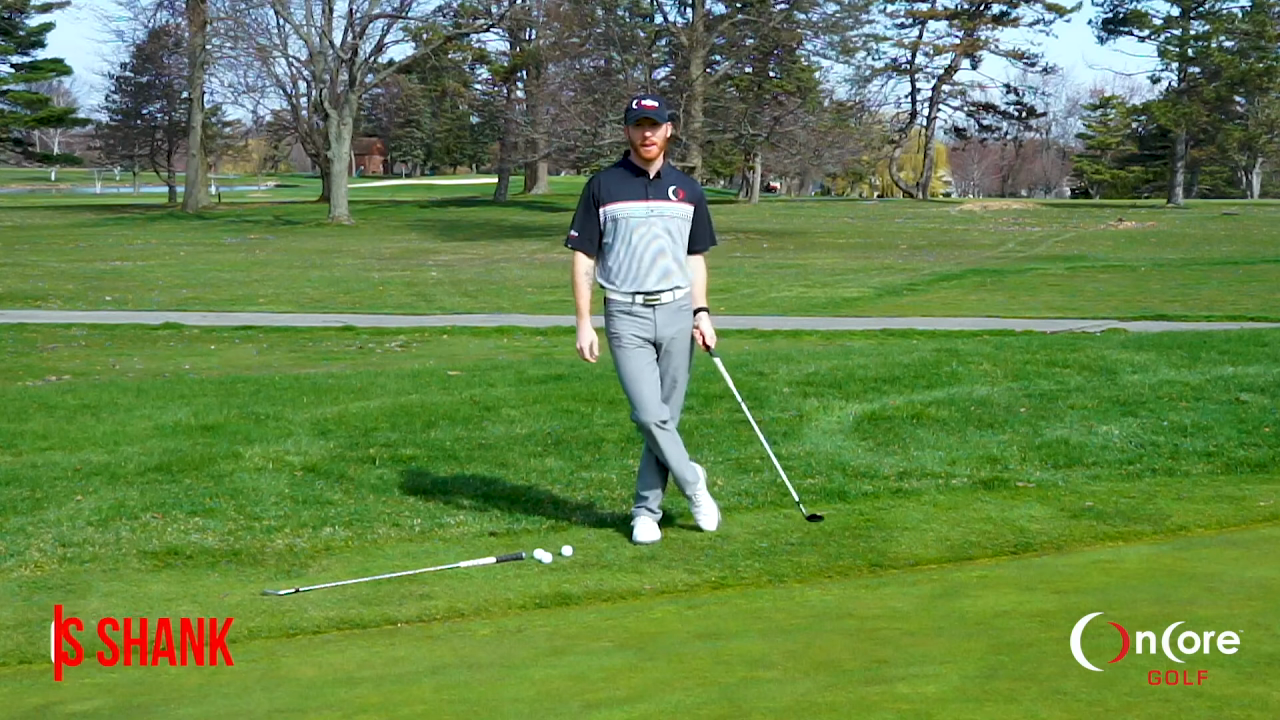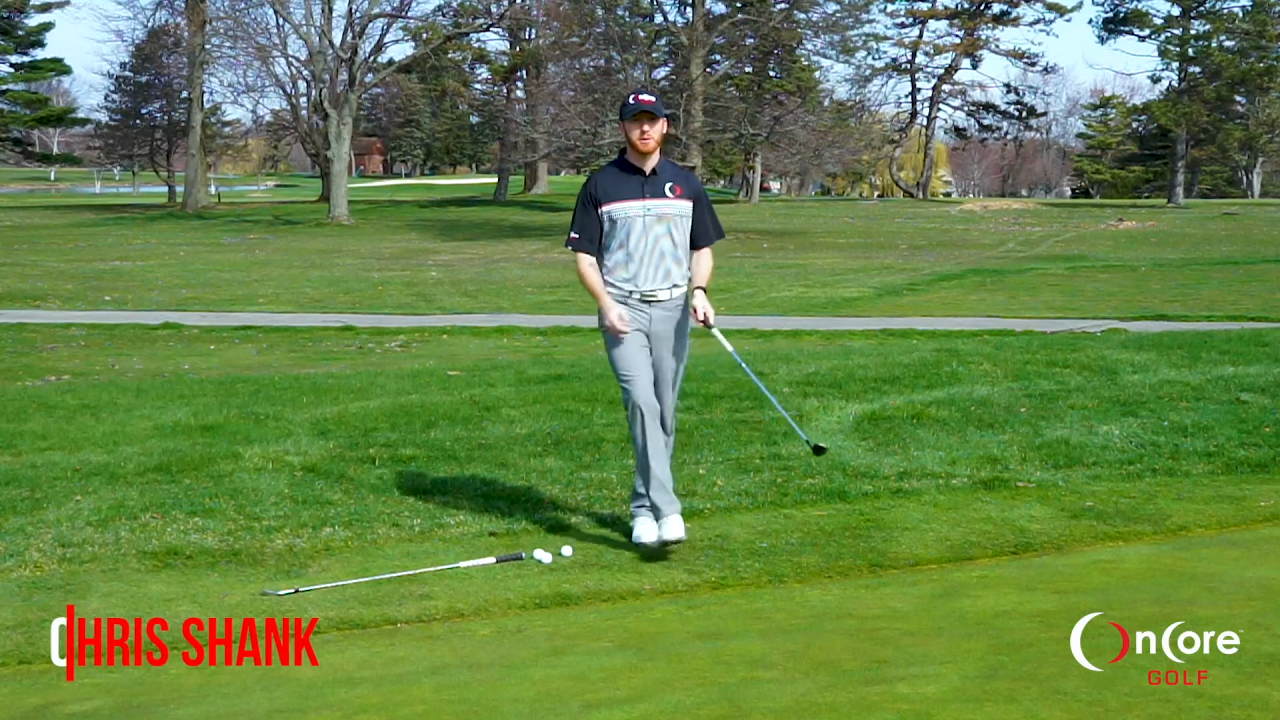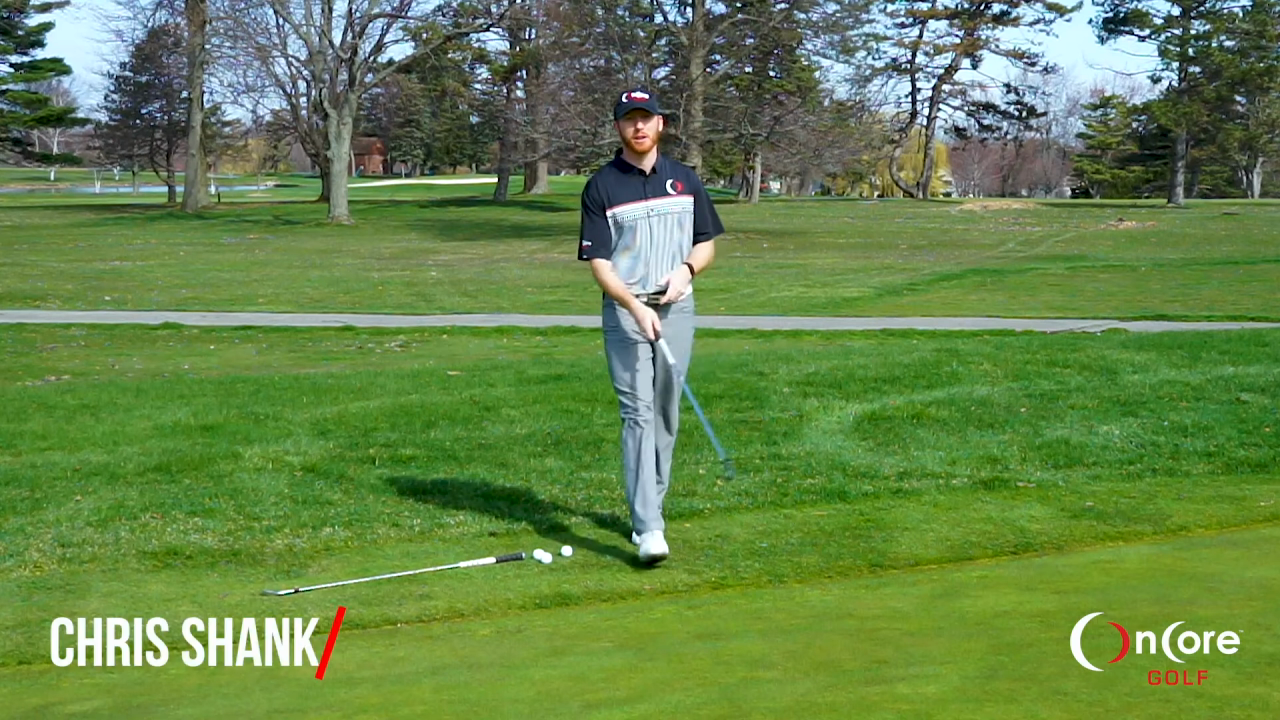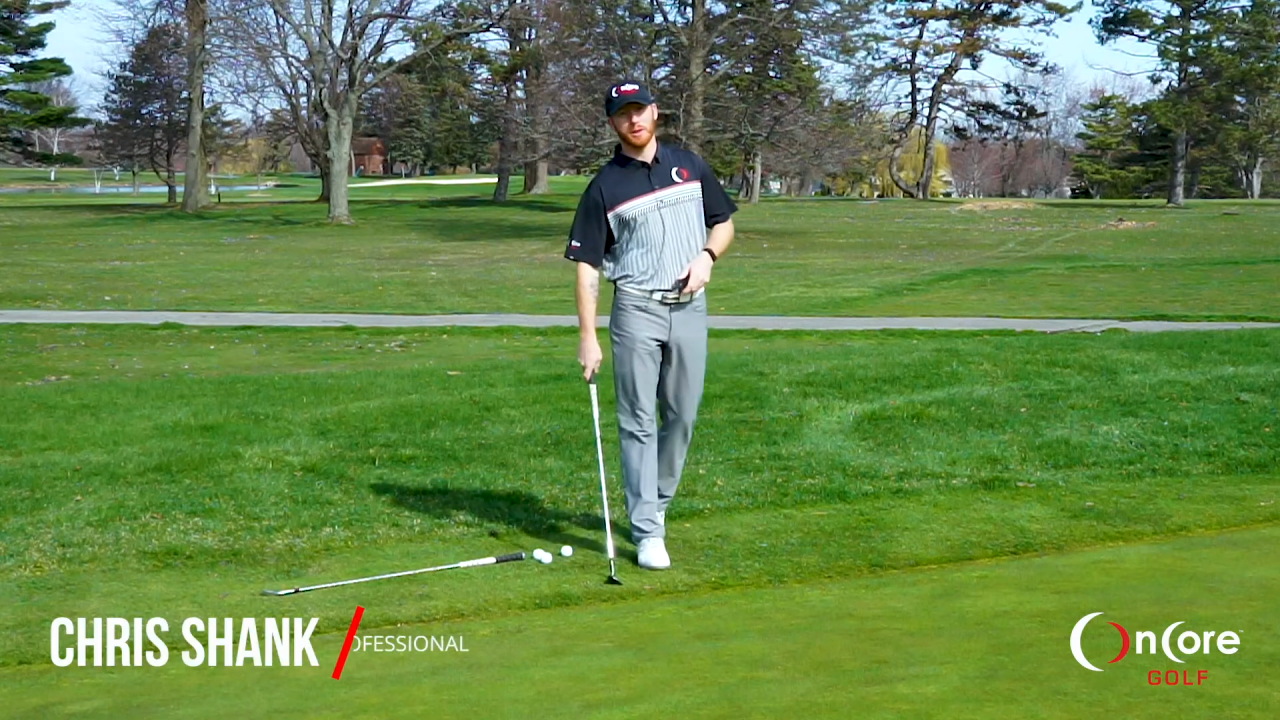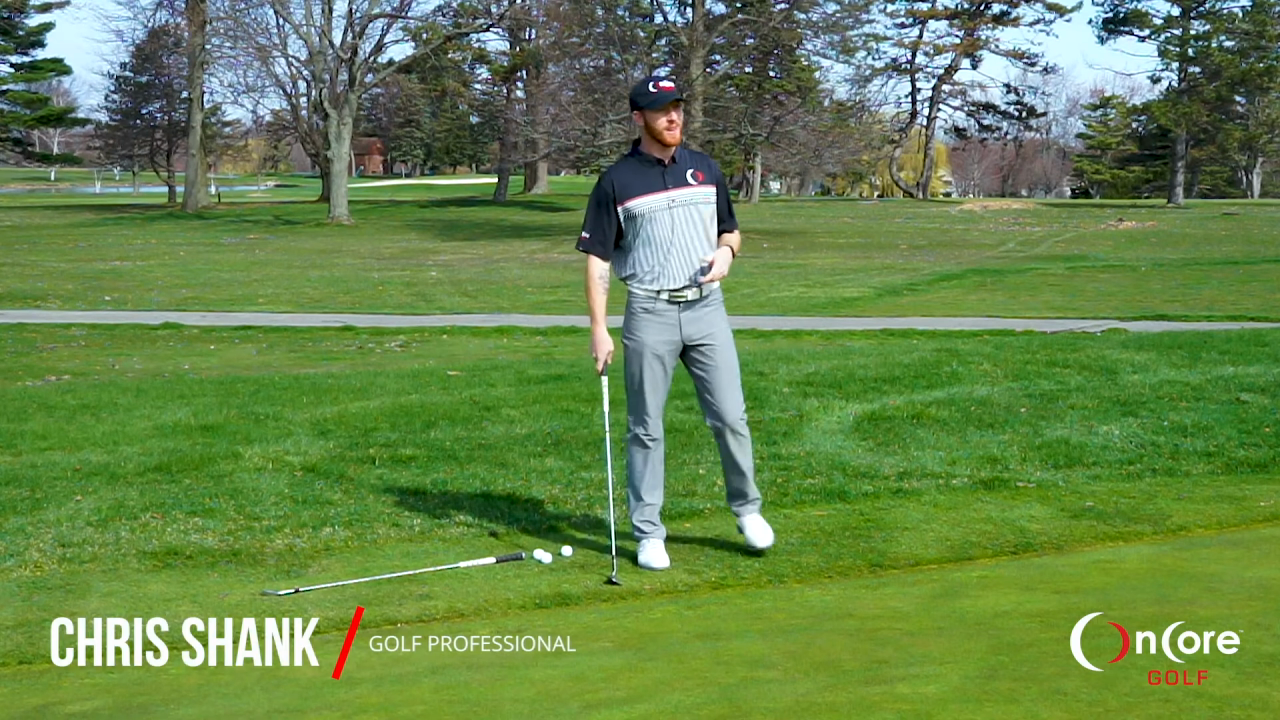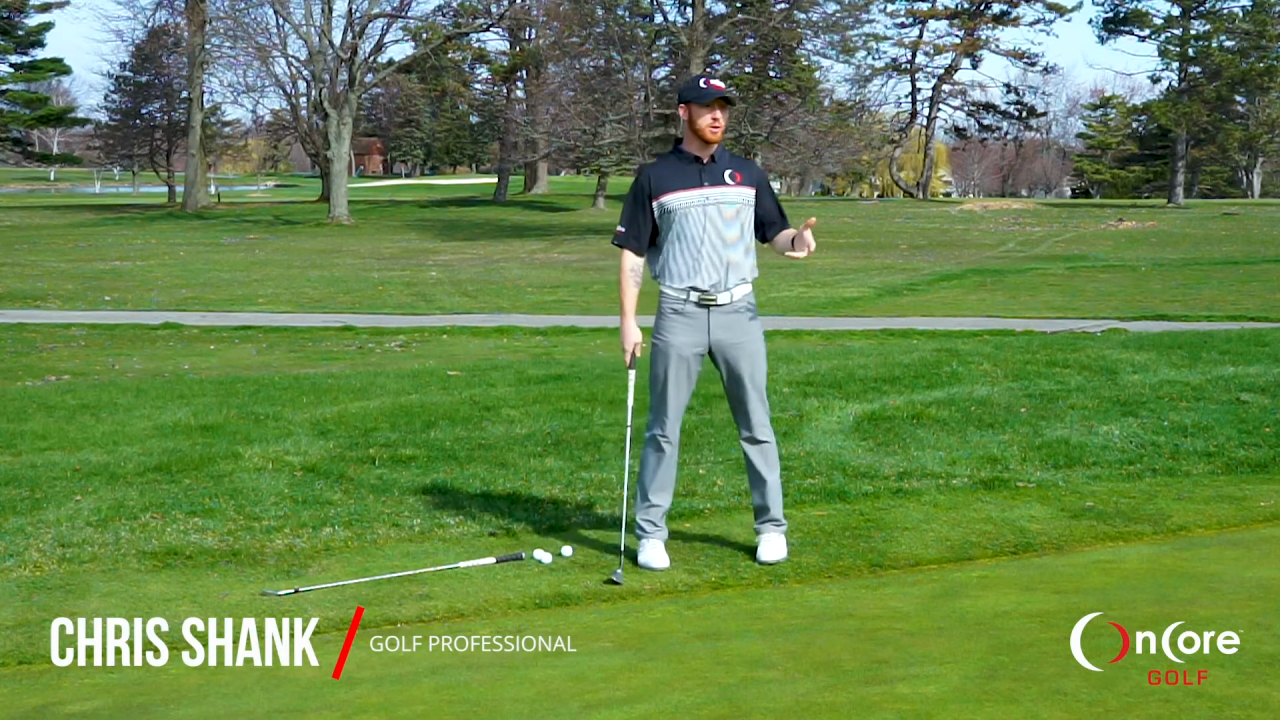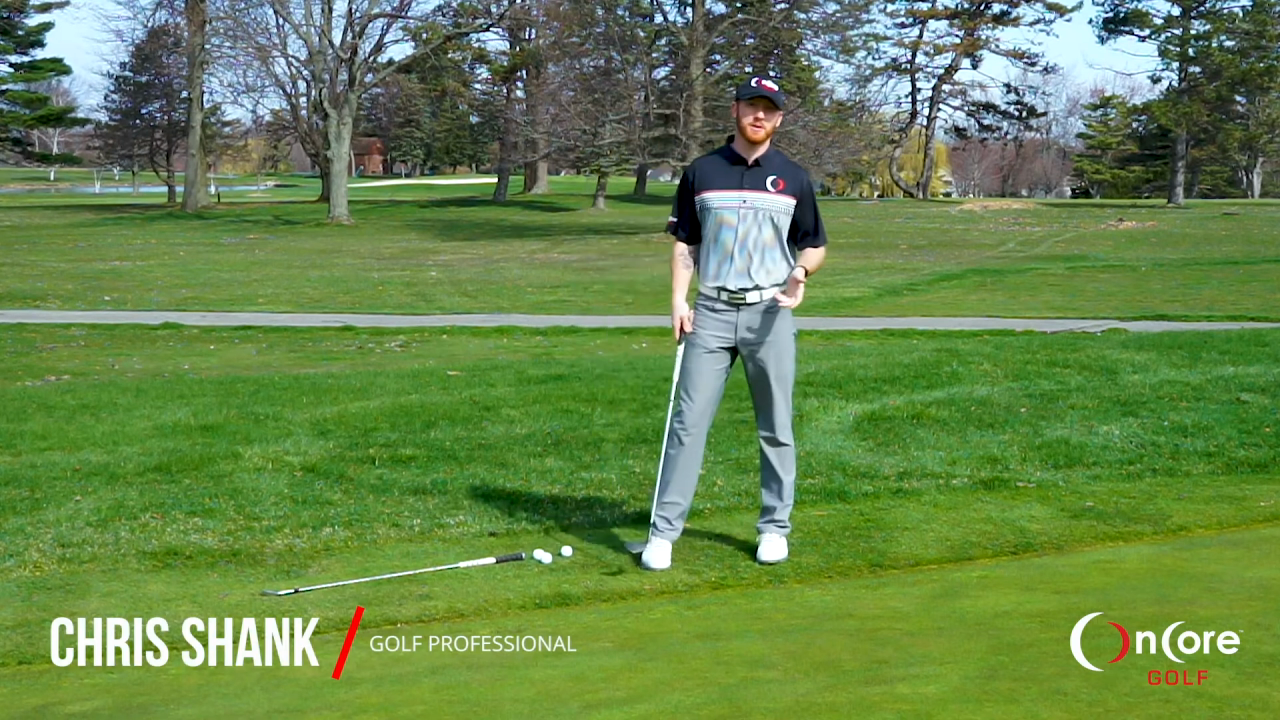
dt=0.4s
person 1, frame 1
left shoulder: (688, 189)
right shoulder: (602, 185)
left elbow: (695, 257)
right elbow: (583, 257)
left wrist: (701, 313)
right wrist: (583, 322)
left hip: (676, 313)
right hip: (626, 315)
left knee: (667, 415)
right knee: (649, 415)
left ankle: (647, 509)
right ankle: (691, 481)
person 1, frame 2
left shoulder: (686, 184)
right shoulder: (600, 184)
left elbow: (702, 250)
right elbow: (584, 255)
left wrist: (698, 291)
right wrist: (604, 302)
left hip: (671, 311)
right hip: (622, 312)
left knee: (663, 415)
right knee: (640, 401)
left ankle: (644, 510)
right ankle: (667, 510)
person 1, frame 3
left shoulder: (685, 179)
right shoulder: (601, 187)
left elbow: (707, 242)
right elbow: (599, 262)
left wrist: (686, 270)
right wrist: (635, 309)
left hip: (677, 313)
right hip: (625, 313)
left knee: (664, 419)
right knee: (636, 415)
left ankle: (646, 510)
right ankle: (649, 527)
person 1, frame 4
left shoulder: (690, 165)
right shoulder: (603, 187)
left elbow: (723, 223)
right elbow: (587, 265)
left wrist: (707, 257)
right wrist: (587, 337)
left hip: (689, 310)
right hip: (637, 312)
left knee: (679, 418)
right knee: (638, 424)
left ankle: (655, 499)
right ankle: (648, 532)
person 1, frame 5
left shoulder: (706, 169)
right shoulder: (616, 181)
left elbow: (728, 232)
right elbow: (597, 259)
left wrist: (725, 252)
right wrist: (598, 329)
left hip: (706, 310)
right hip: (649, 315)
left knee: (730, 416)
right knee: (646, 428)
left ankle: (746, 505)
right ankle: (648, 533)
person 1, frame 6
left shoulder: (748, 173)
right shoulder: (653, 177)
left elbow: (774, 233)
right elbow: (633, 253)
left wrist: (795, 240)
right wrist: (627, 321)
left hip: (737, 313)
right hip: (679, 315)
left knee: (755, 427)
right knee: (664, 427)
left ankle: (771, 525)
right ankle: (650, 531)
person 1, frame 7
left shoulder: (794, 178)
right shoulder: (700, 172)
left elbow: (814, 246)
right elbow: (684, 243)
left wrist: (800, 274)
right wrist: (678, 299)
left hip: (768, 316)
right hip: (711, 312)
left knee: (775, 428)
right knee: (689, 422)
left ankle: (774, 527)
right ankle: (664, 531)
